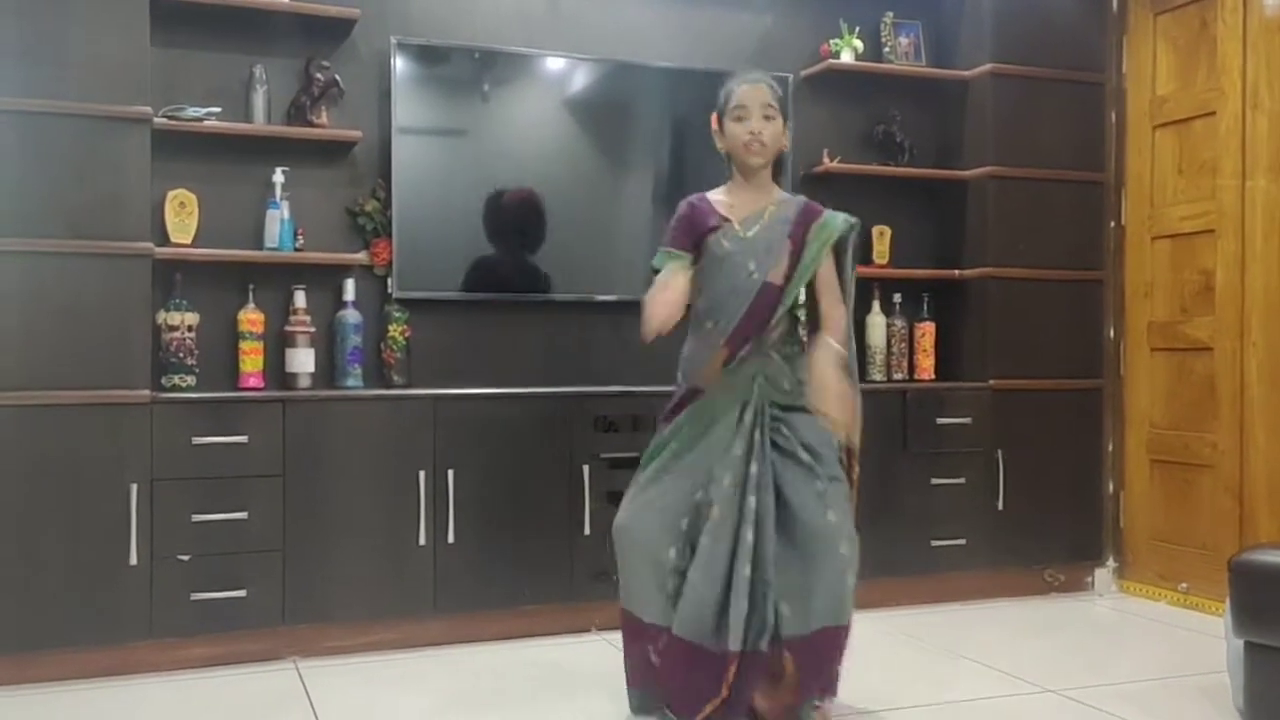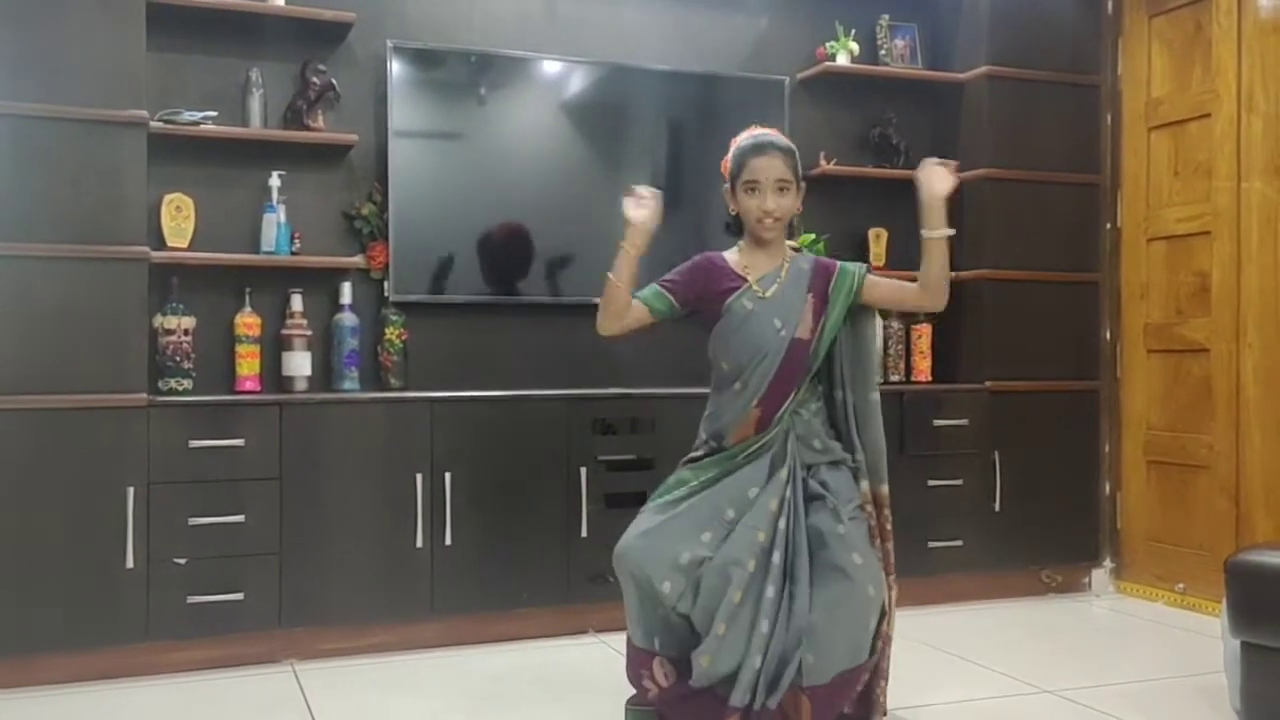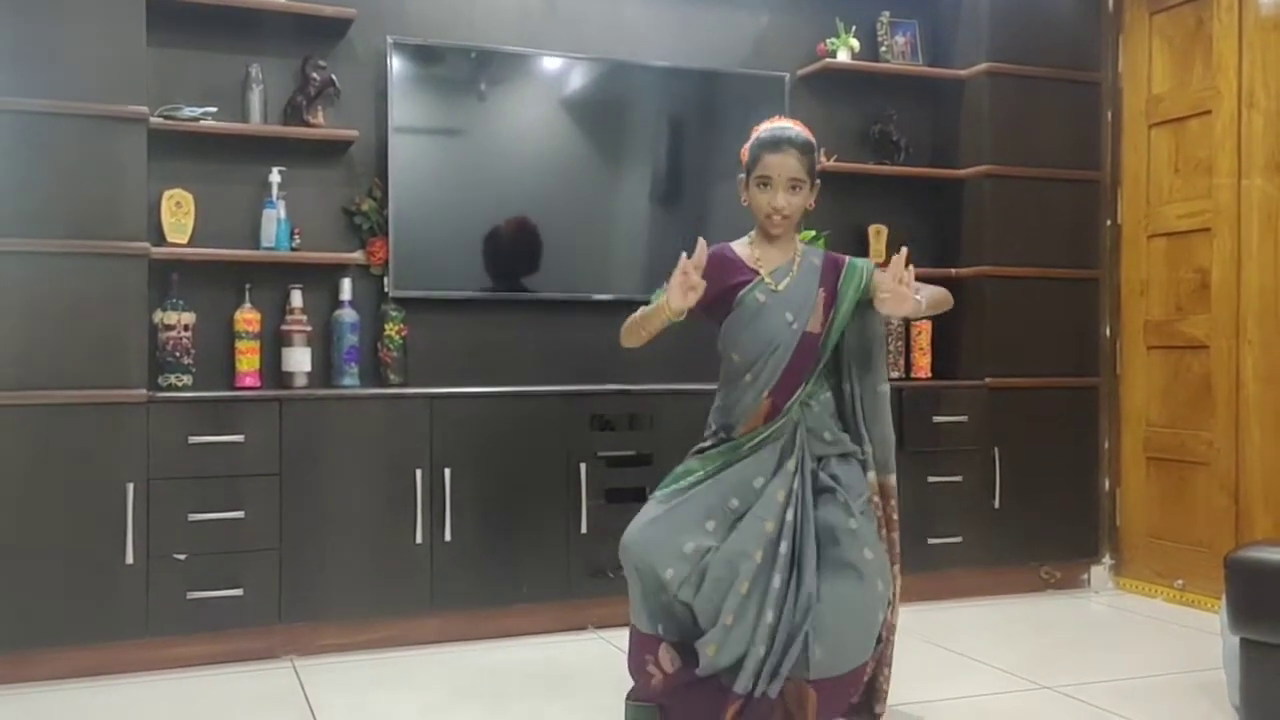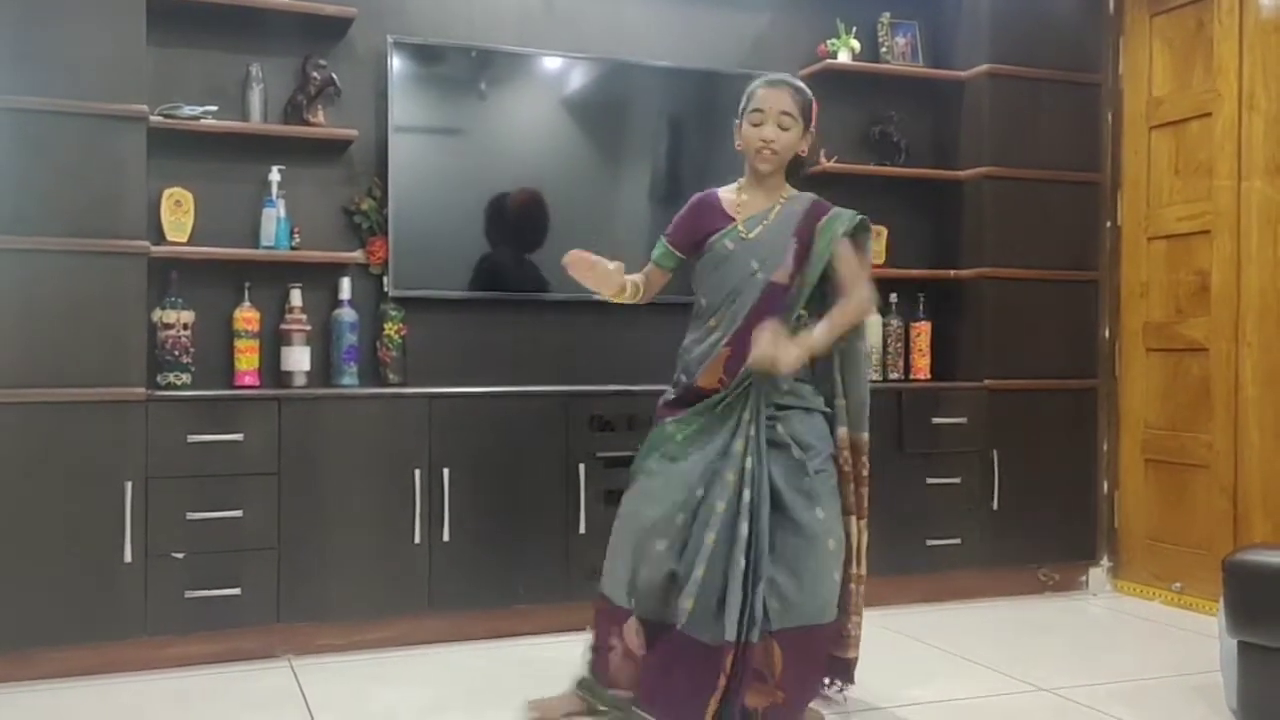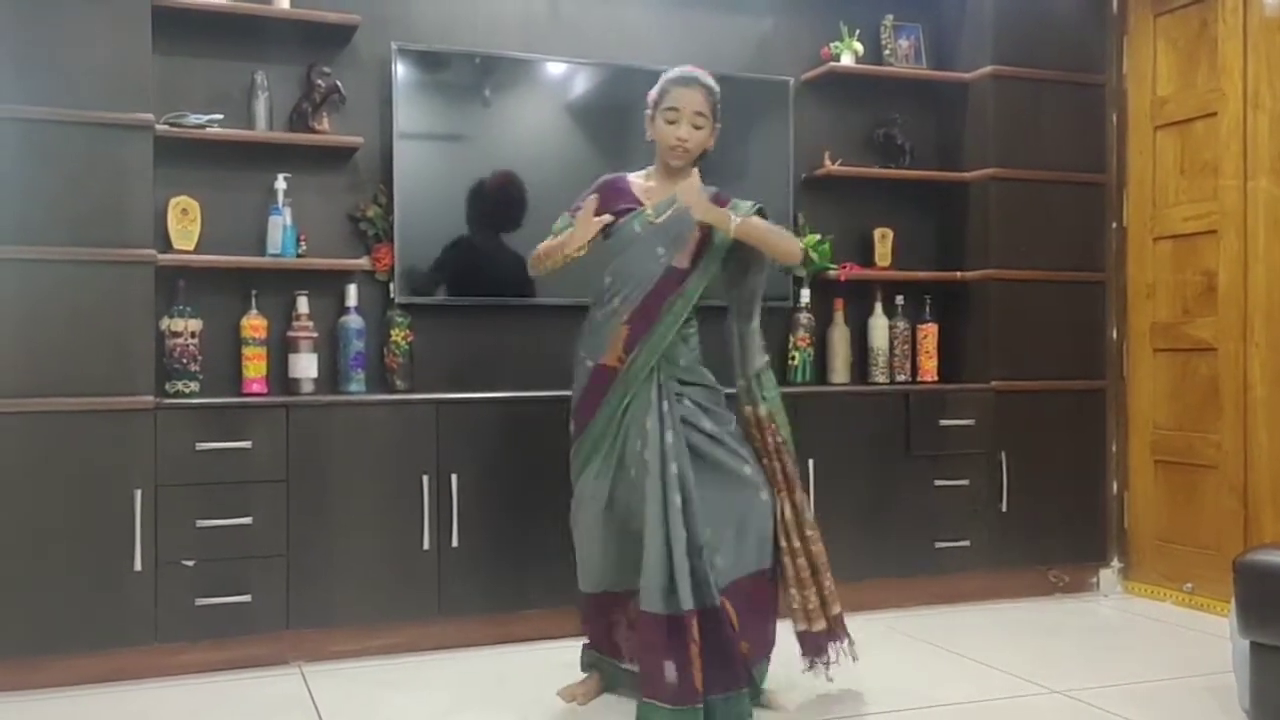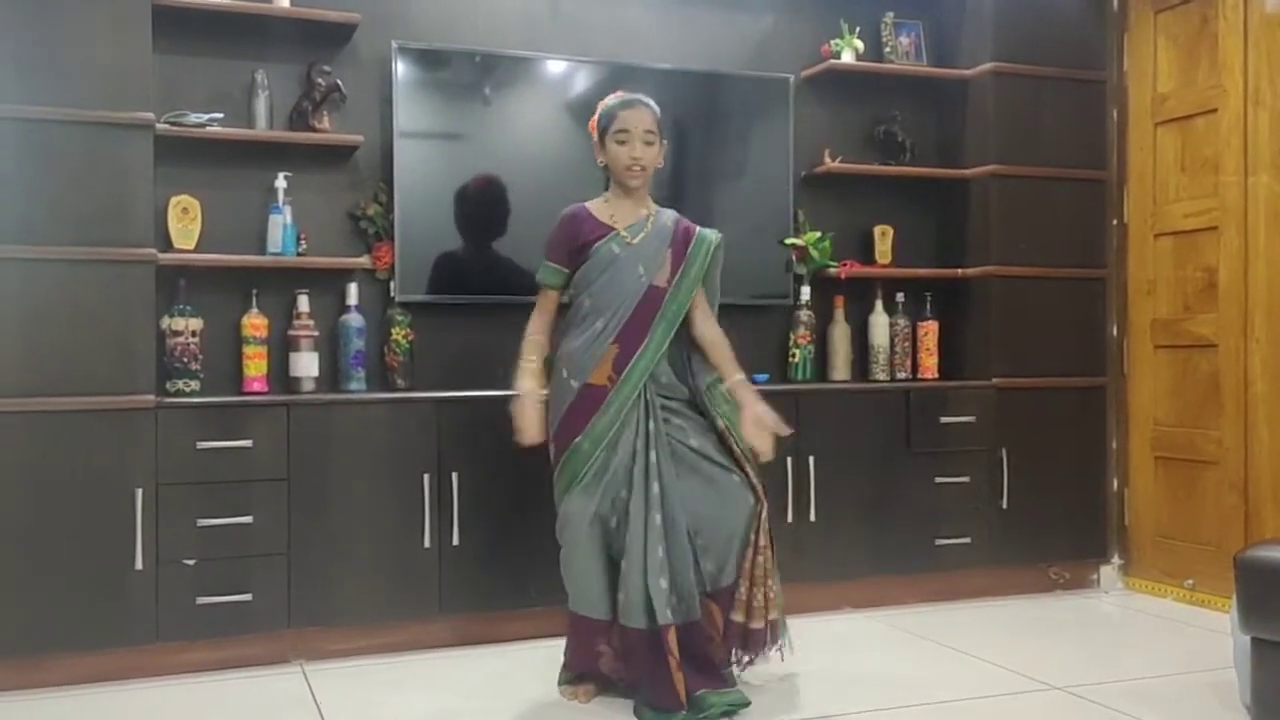
dt=0.4s
person 1, frame 1
left shoulder: (809, 220)
right shoulder: (696, 213)
left elbow: (835, 315)
right elbow: (661, 304)
left wrist: (829, 366)
right wrist: (667, 297)
left hip: (787, 403)
right hip: (709, 403)
left knee: (817, 540)
right knee: (648, 527)
person 1, frame 2
left shoulder: (825, 278)
right shoulder: (707, 274)
left elbow: (926, 298)
right elbow: (612, 321)
left wrist: (932, 216)
right wrist: (637, 238)
left hip: (810, 460)
right hip: (729, 461)
left knee: (852, 590)
right knee: (645, 559)
person 1, frame 3
left shoulder: (836, 274)
right shoulder: (718, 266)
left elbow: (944, 299)
right elbow: (629, 336)
left wrist: (910, 302)
right wrist: (671, 306)
left hip: (819, 456)
right hip: (738, 453)
left knee: (856, 587)
right knee: (651, 551)
person 1, frame 4
left shoulder: (819, 219)
right shoulder: (704, 210)
left elbow: (860, 297)
right elbow: (646, 287)
left wrist: (801, 345)
right wrist: (612, 282)
left hip: (783, 407)
right hip: (700, 403)
left knee: (799, 545)
right knee: (655, 526)
person 1, frame 5
left shoulder: (718, 207)
right shoulder: (613, 191)
left elbow: (793, 252)
right elbow: (539, 261)
left wrist: (717, 220)
right wrist: (567, 242)
left hip: (678, 382)
right hip: (609, 382)
left knee: (729, 505)
right knee: (612, 515)
right ankle: (609, 661)
person 1, frame 6
left shoulder: (684, 236)
right shoulder: (576, 224)
left elbow: (704, 321)
right elbow: (543, 315)
left wrist: (744, 396)
right wrist: (528, 385)
left hip: (659, 401)
right hip: (589, 402)
left knee: (722, 503)
right knee: (596, 524)
left ankle: (693, 664)
right ankle: (601, 661)
